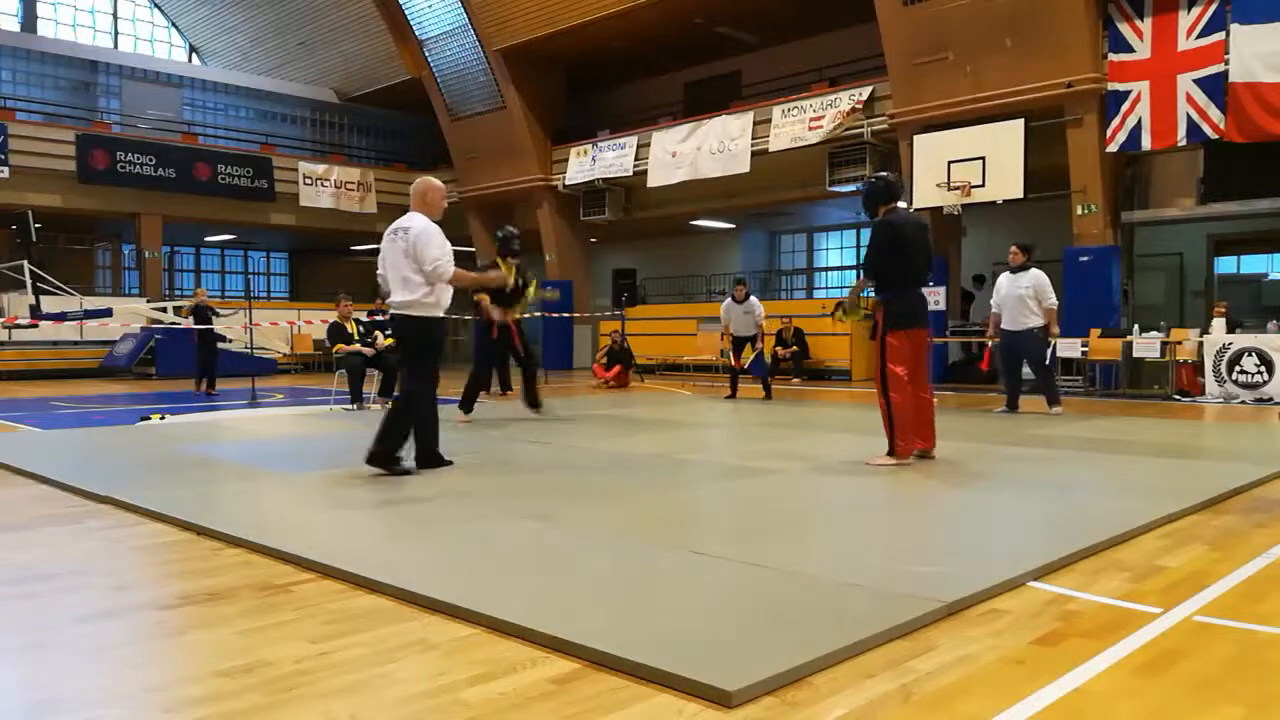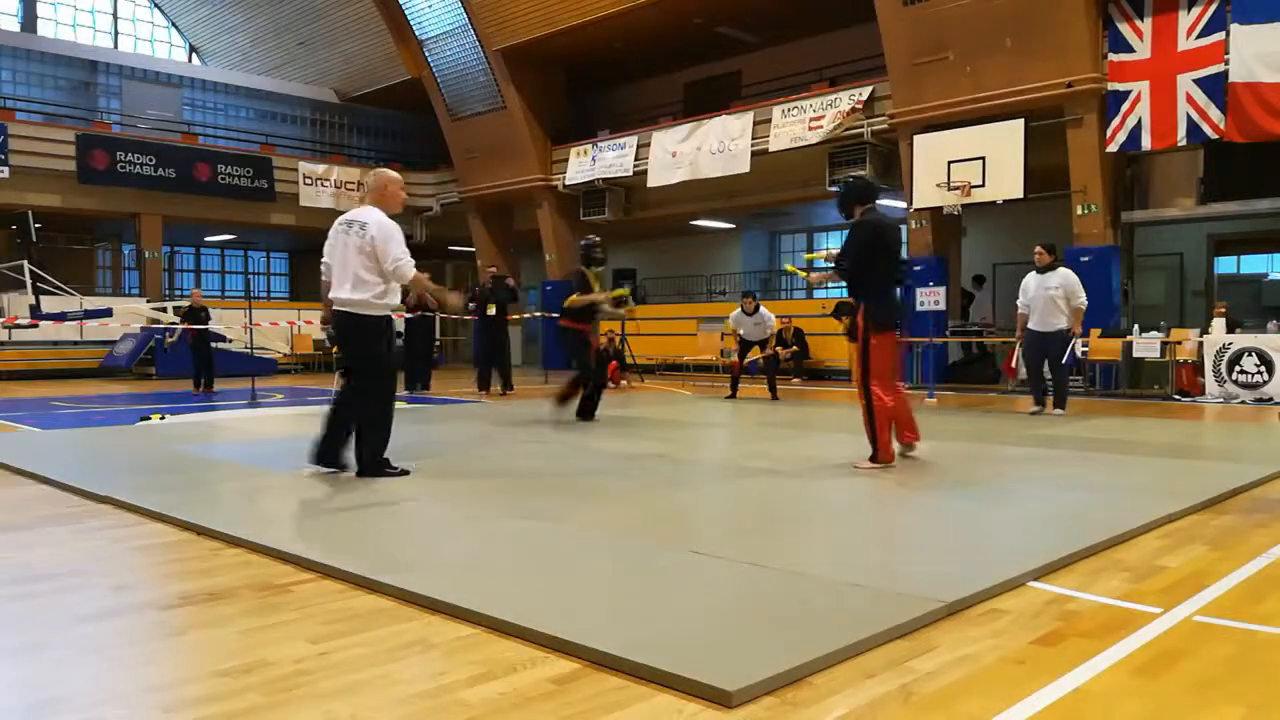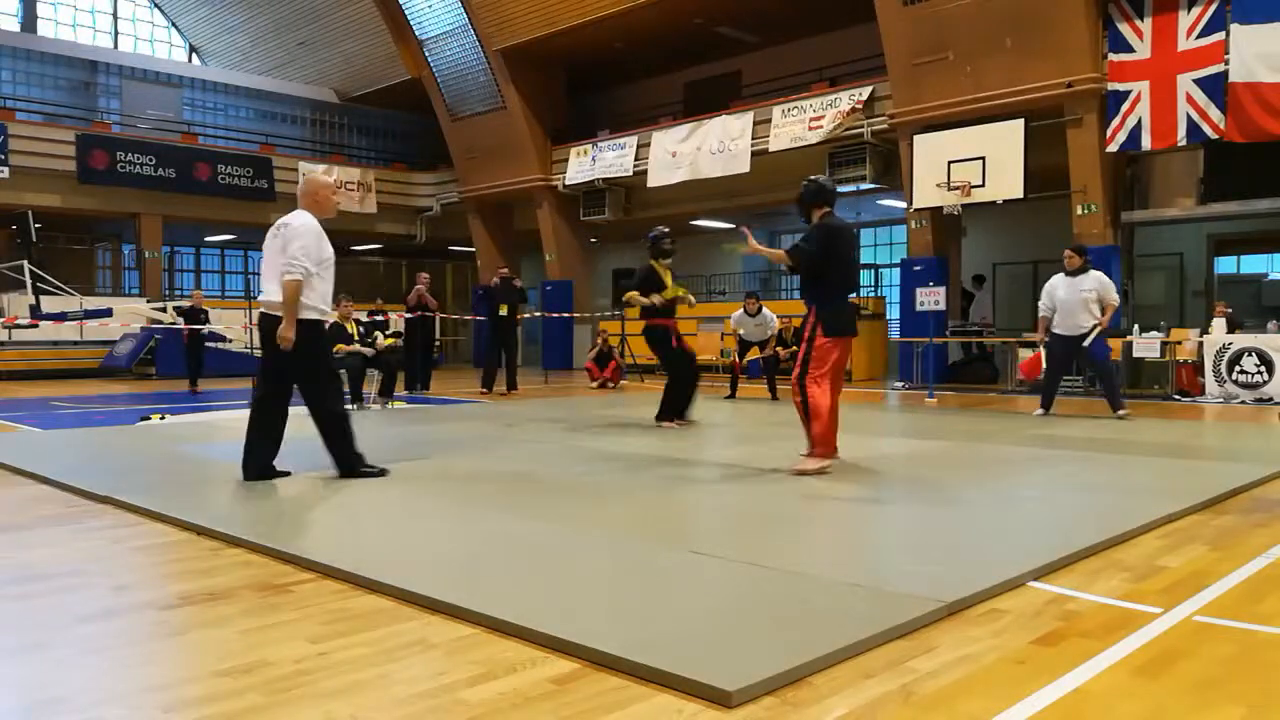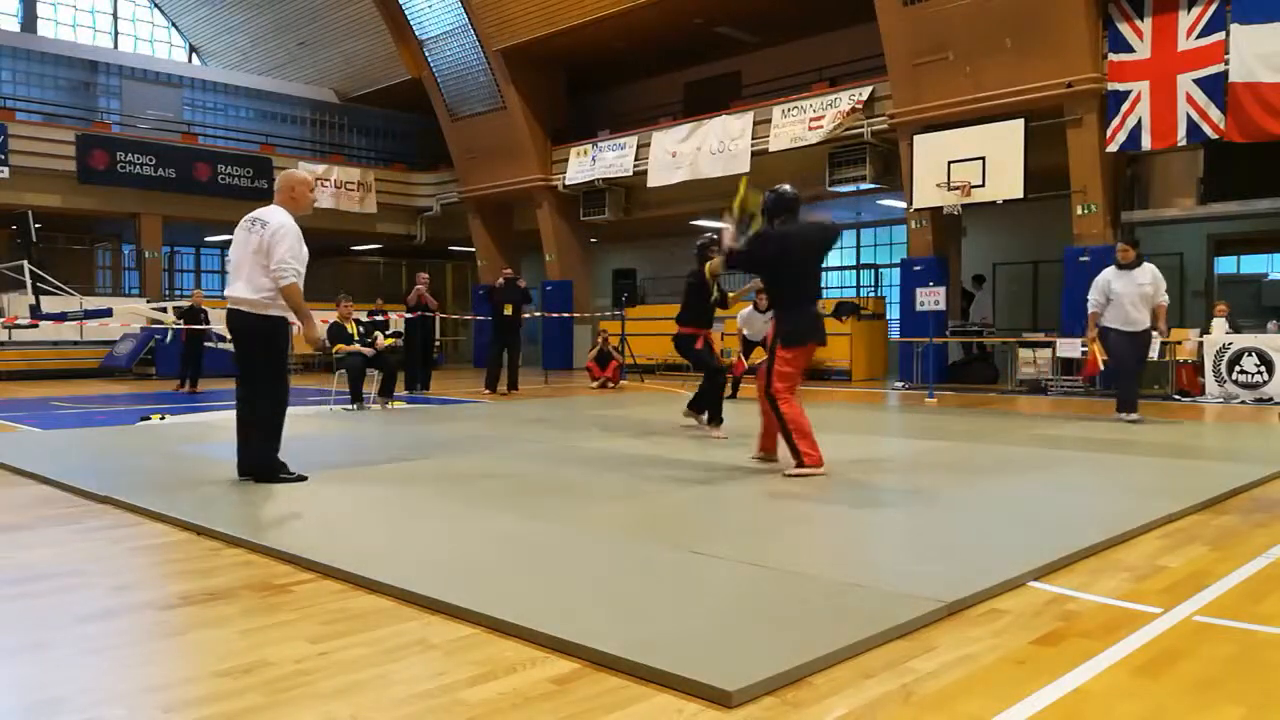
dt=0.5s
person 1, frame 1
left shoulder: (393, 230)
right shoulder: (426, 229)
left elbow: (384, 278)
right elbow: (444, 273)
right wrist: (485, 280)
left hip: (401, 316)
right hip: (424, 319)
left knee: (422, 385)
right knee: (417, 387)
left ankle: (428, 453)
right ankle: (383, 452)
person 1, frame 2
left shoulder: (342, 222)
right shoulder: (384, 226)
left elbow: (327, 270)
right elbow: (404, 273)
left wrist: (327, 308)
right wrist: (440, 294)
left hip: (344, 314)
right hip: (369, 319)
left knee: (355, 386)
right knee: (378, 389)
left ankle: (328, 450)
right ankle: (371, 461)
person 1, frame 3
left shoulder: (281, 225)
right shoulder: (306, 226)
right elbow: (293, 276)
right wrist: (290, 321)
left hip: (272, 318)
right hip: (298, 323)
left knee: (272, 393)
right knee: (324, 392)
left ankle: (257, 463)
right ankle: (349, 461)
person 1, frame 4
left shoulder: (251, 219)
right shoulder: (284, 225)
left elbow: (236, 266)
right elbow: (286, 281)
right wrist: (308, 322)
left hip: (240, 313)
right hip: (265, 318)
left knee: (250, 389)
right knee: (271, 392)
left ankle: (249, 462)
right ankle: (266, 464)
person 2, frame 1
left shoulder: (885, 225)
right shoulder: (918, 223)
left elbow: (871, 272)
left wrist: (854, 295)
left hip: (895, 311)
right hip: (917, 305)
left knee: (892, 380)
right knee: (918, 379)
left ankle: (900, 449)
right ankle: (924, 444)
person 2, frame 2
left shoulder: (864, 226)
right shoulder: (889, 225)
left elbow: (846, 270)
left wrist: (819, 278)
right wrist: (841, 256)
left hip: (872, 310)
right hip: (888, 306)
left knee: (873, 383)
right knee: (887, 379)
left ankle: (882, 454)
right ankle: (907, 438)
person 2, frame 3
left shoulder: (824, 229)
right shoulder: (845, 229)
left elbow: (792, 258)
left wrist: (757, 248)
left hip: (825, 315)
right hip: (842, 314)
left knee: (808, 381)
right knee: (829, 382)
left ankle: (819, 452)
right ankle: (825, 445)
person 2, frame 4
left shoulder: (768, 237)
right shoulder: (811, 232)
left elbow: (730, 259)
right elbow: (833, 229)
left wrist: (729, 237)
left hip: (789, 324)
right hip: (811, 322)
left knee: (779, 392)
right knee: (770, 383)
left ankle: (809, 459)
right ankle: (768, 448)
person 3, frame 1
left shoulder: (518, 271)
right shoulder: (491, 269)
left elbow: (527, 291)
right elbow: (480, 294)
left wrist: (530, 294)
right wrist: (493, 311)
left hip: (511, 324)
right hip: (491, 324)
left knee: (528, 361)
right knee: (483, 366)
left ankle: (534, 403)
right ankle: (465, 408)
person 3, frame 2
left shoulder: (595, 279)
right shoulder: (577, 276)
right elbow: (569, 300)
right wrist: (594, 297)
left hip: (587, 332)
right hip: (572, 331)
left knee: (598, 374)
right knee: (588, 372)
left ankle: (585, 413)
right ankle: (562, 397)
person 3, frame 3
left shoulder: (669, 272)
right shoulder: (646, 272)
right elbow: (630, 296)
left wrist: (687, 298)
right wrist: (647, 301)
left hip: (670, 328)
right hip: (656, 329)
left knee: (690, 368)
right knee: (679, 371)
left ankle: (679, 414)
right ankle: (664, 417)
person 3, frame 4
left shoulder: (713, 281)
right shoulder: (696, 276)
left elbow: (725, 301)
right elbow: (715, 266)
left wrist: (750, 287)
left hip: (702, 337)
right hip: (688, 338)
left knee: (715, 377)
right knee: (715, 372)
left ankle: (694, 408)
right ankle: (714, 423)
person 4, frame 1
left shoulder: (1036, 275)
right shoulder: (1003, 278)
left elbow: (1050, 303)
right elbow: (996, 306)
left wrist: (1053, 325)
right wrist: (991, 328)
left hip: (1033, 331)
right hip: (1008, 332)
left knee: (1041, 368)
right knee: (1009, 370)
left ankle: (1055, 403)
right ankle: (1011, 405)
person 4, frame 2
left shoulder: (1065, 275)
right shoulder: (1029, 278)
left elbow: (1079, 302)
right elbow: (1023, 307)
left wrist: (1077, 325)
right wrist: (1019, 329)
left hip: (1060, 331)
right hip: (1034, 331)
left knee: (1059, 370)
right knee: (1032, 367)
left ankle: (1059, 406)
right ankle: (1038, 403)
person 4, frame 3
left shoulder: (1097, 278)
right shoulder: (1055, 282)
left elbow: (1112, 299)
right elbow: (1045, 309)
left wrist: (1105, 317)
right wrist: (1041, 332)
left hip: (1090, 333)
right hip: (1061, 335)
left knee: (1103, 368)
right knee: (1052, 372)
left ankle: (1118, 407)
right ankle: (1044, 407)
person 4, frame 4
left shoulder: (1150, 271)
right shoulder: (1107, 275)
left elbow: (1160, 299)
right elbow: (1095, 304)
left wrist: (1161, 321)
right wrist: (1091, 329)
left hip: (1141, 331)
right hip: (1113, 330)
left knee: (1134, 372)
right knee: (1123, 368)
left ankle: (1122, 409)
right ankle: (1129, 409)
